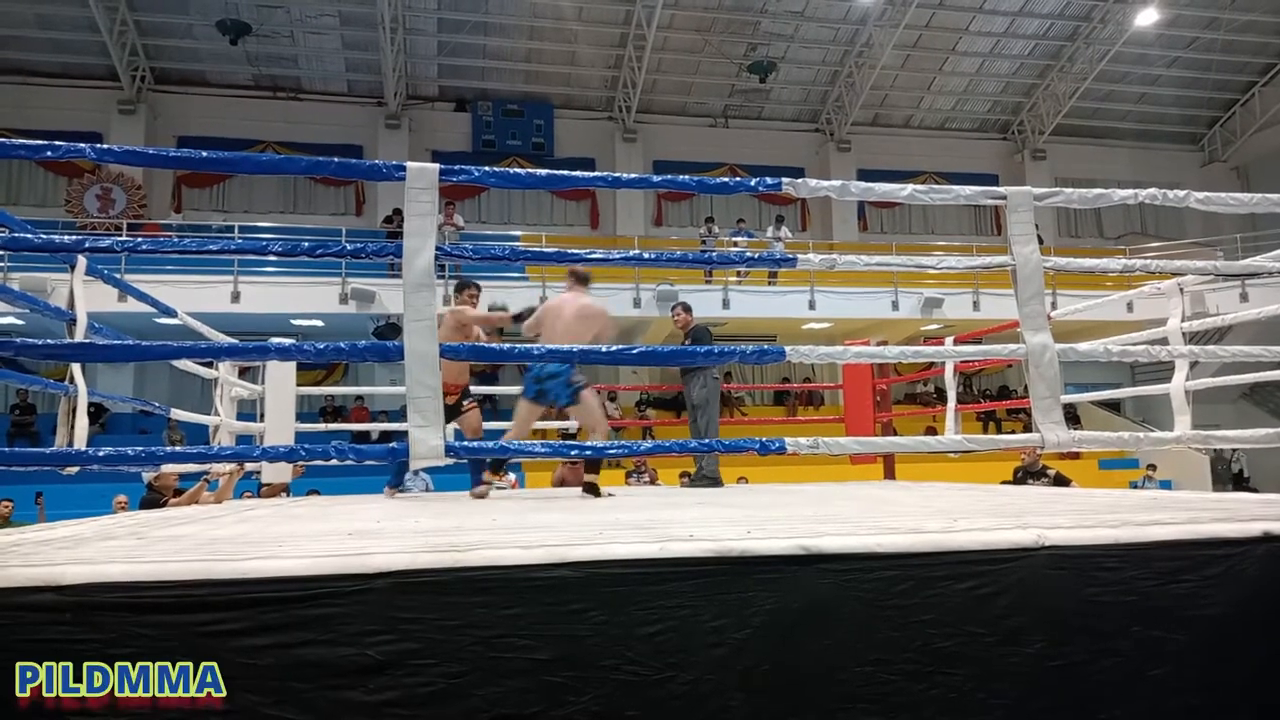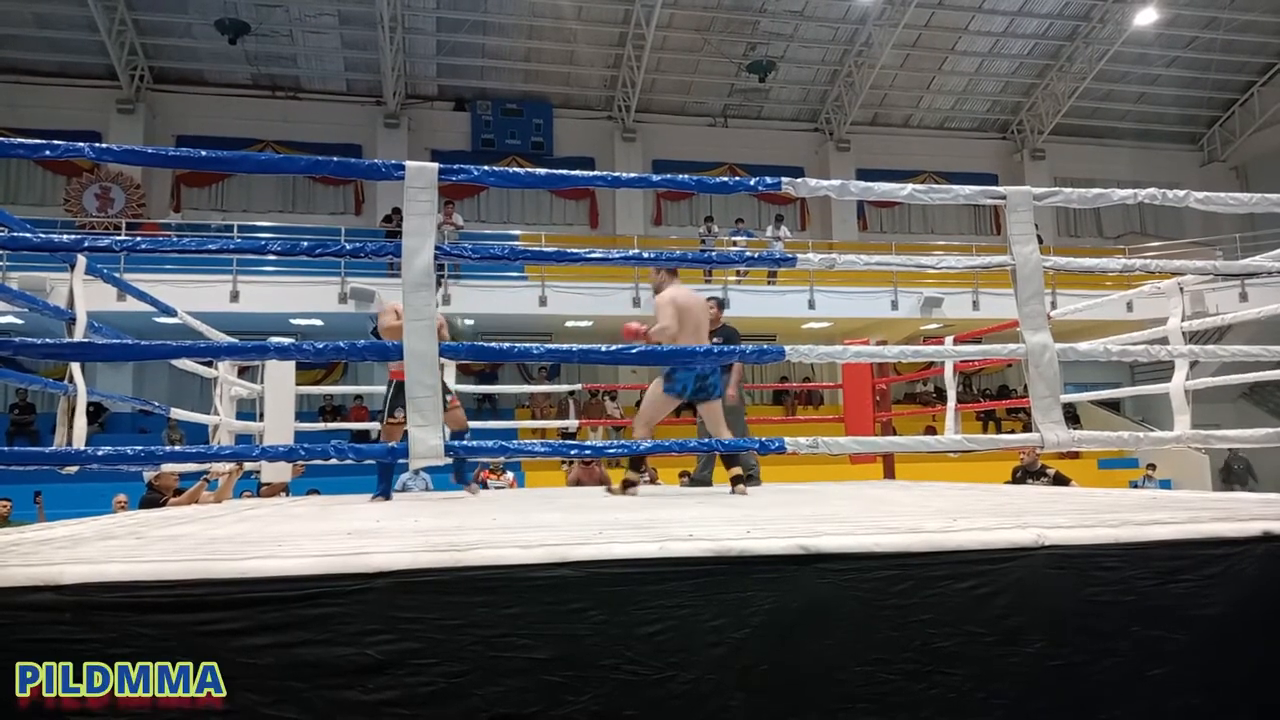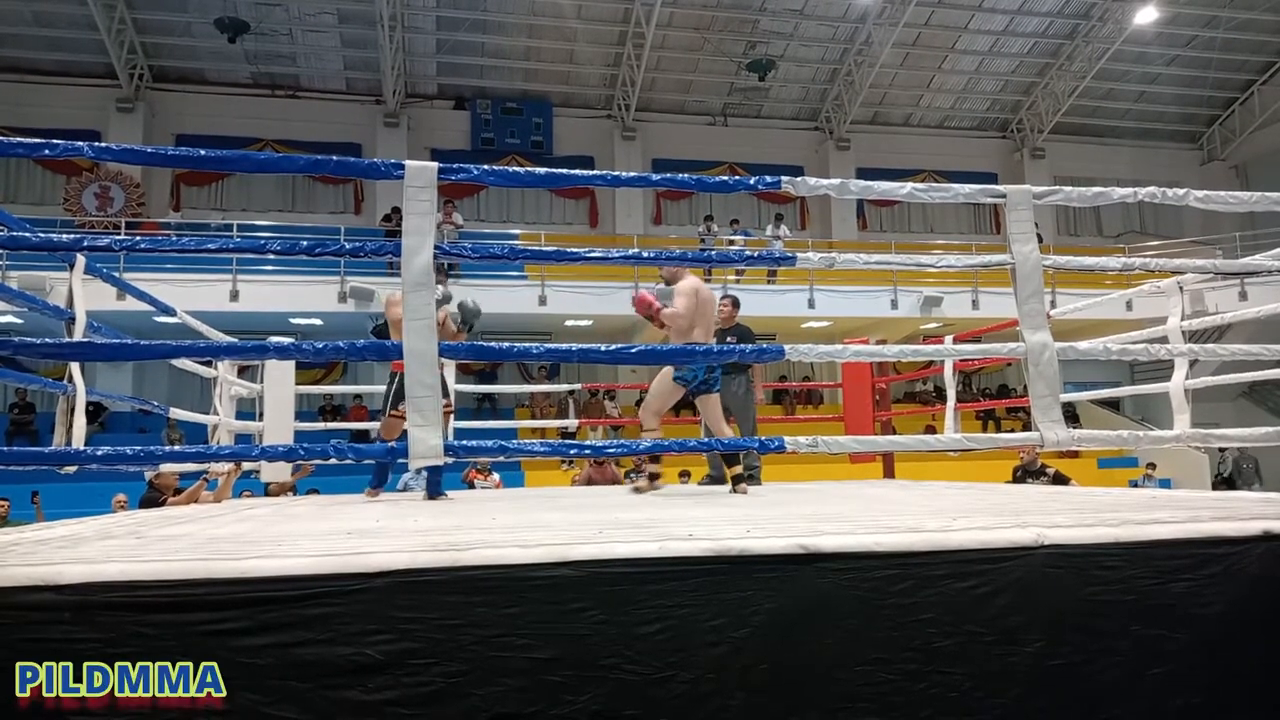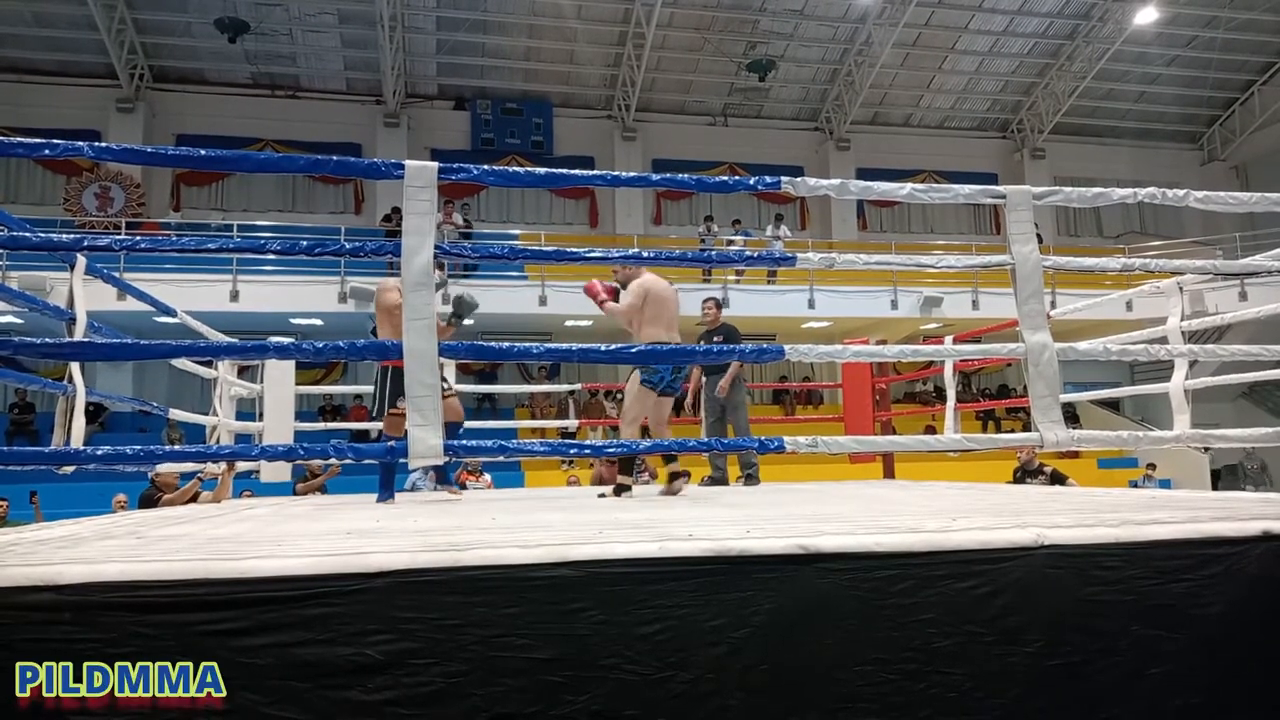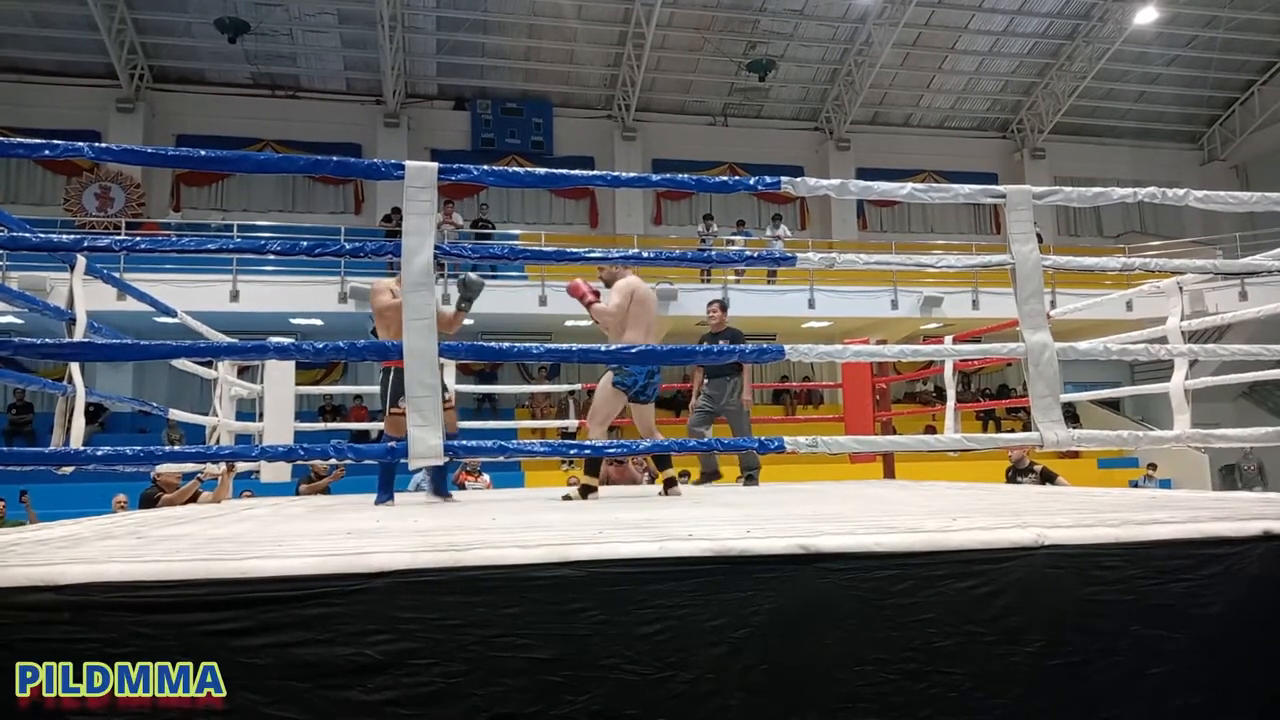
dt=0.5s
person 1, frame 1
left shoulder: (552, 303)
right shoulder: (597, 309)
left elbow: (529, 330)
right elbow: (605, 339)
left hip: (538, 370)
right hip: (565, 372)
left knee: (517, 432)
right knee: (599, 428)
left ankle: (488, 480)
right ankle: (590, 484)
person 1, frame 2
left shoulder: (666, 297)
right shoulder: (697, 299)
left elbow: (667, 330)
left wrist: (647, 334)
right wrist: (660, 337)
left hip: (683, 367)
right hip: (708, 365)
left knee: (642, 422)
right knee: (719, 429)
left ankle: (631, 481)
right ankle: (738, 481)
person 1, frame 3
left shoulder: (686, 286)
right shoulder: (702, 289)
left elbow: (680, 318)
left wrist: (655, 307)
right wrist: (655, 316)
right hip: (707, 361)
left knee: (649, 412)
right knee: (718, 423)
left ankle: (653, 474)
right ankle: (739, 480)
person 1, frame 4
left shoulder: (640, 284)
right shoulder: (666, 286)
left elbow: (621, 314)
left wrist: (600, 297)
right wrist: (613, 301)
left knee: (629, 422)
right knee: (658, 424)
left ankle: (623, 486)
right ankle: (675, 477)
person 1, frame 5
left shoulder: (625, 285)
right shoulder: (645, 290)
left elbow: (610, 315)
left wrist: (586, 298)
right wrist: (594, 307)
left hip: (629, 362)
right hip: (649, 364)
left knee: (596, 422)
right knee: (648, 429)
left ankle: (589, 487)
right ankle: (671, 483)
person 2, frame 1
left shoulder: (475, 325)
right shoulder: (455, 314)
right wrist: (516, 317)
left hip: (460, 388)
left knee: (474, 431)
left ankle: (479, 483)
right ankle: (394, 483)
person 2, frame 2
left shoulder: (436, 319)
right shoulder: (392, 308)
right elbow: (386, 332)
right hip: (401, 382)
left knee: (459, 421)
right knee: (389, 436)
left ankle: (461, 476)
right ankle: (382, 491)
person 2, frame 3
left shoulder: (441, 309)
right shoulder: (398, 299)
left elbow: (454, 341)
right elbow: (399, 324)
left wrist: (466, 325)
right hip: (404, 372)
left knee: (440, 430)
right knee: (389, 430)
left ankle: (434, 489)
right ankle: (377, 482)
person 2, frame 4
right shoulder: (389, 287)
left elbow: (438, 334)
right elbow: (395, 309)
left wrist: (456, 318)
right hip: (395, 368)
left knee: (455, 415)
right knee: (394, 429)
left ankle: (441, 471)
right ankle: (385, 492)
person 2, frame 5
right shoulder: (383, 288)
left elbow: (449, 327)
right elbow: (386, 311)
left wrist: (465, 302)
right hip: (398, 368)
left knee: (448, 426)
right knee: (396, 427)
left ankle: (438, 486)
right ankle: (384, 493)
person 3, frame 1
left shoulder: (700, 332)
right shoulder: (686, 338)
left hip: (704, 381)
right hip: (691, 384)
left knee: (708, 429)
right knee: (696, 431)
left ankle: (711, 475)
right ankle: (702, 475)
person 3, frame 2
left shoulder: (729, 333)
left elbow: (737, 361)
left wrist: (733, 386)
left hip: (726, 383)
left knee: (739, 431)
right knee: (705, 433)
left ankle: (752, 473)
right ankle: (702, 476)
person 3, frame 3
left shoulder: (743, 332)
right shoulder: (714, 334)
left elbow: (755, 361)
left wrist: (758, 389)
left hip: (739, 383)
right hip: (717, 384)
left knee: (747, 430)
right knee: (712, 429)
left ankle: (753, 473)
right ankle: (717, 474)
person 3, frame 4
left shoulder: (729, 331)
right shoulder: (702, 338)
left elbow: (738, 358)
right elbow: (698, 368)
left wrist: (726, 379)
right wrist: (690, 394)
left hip: (731, 384)
right hip: (710, 386)
left knee: (741, 429)
right knee: (713, 433)
left ankle: (751, 473)
right ankle: (718, 475)
person 3, frame 5
left shoulder: (734, 335)
right shoulder: (704, 340)
left elbow: (746, 364)
right elbow: (699, 370)
left wrist: (747, 391)
right wrist: (694, 396)
left hip: (732, 386)
right hip: (710, 389)
left knee: (742, 433)
right knee: (694, 426)
left ankle: (751, 474)
right ankle: (710, 470)
